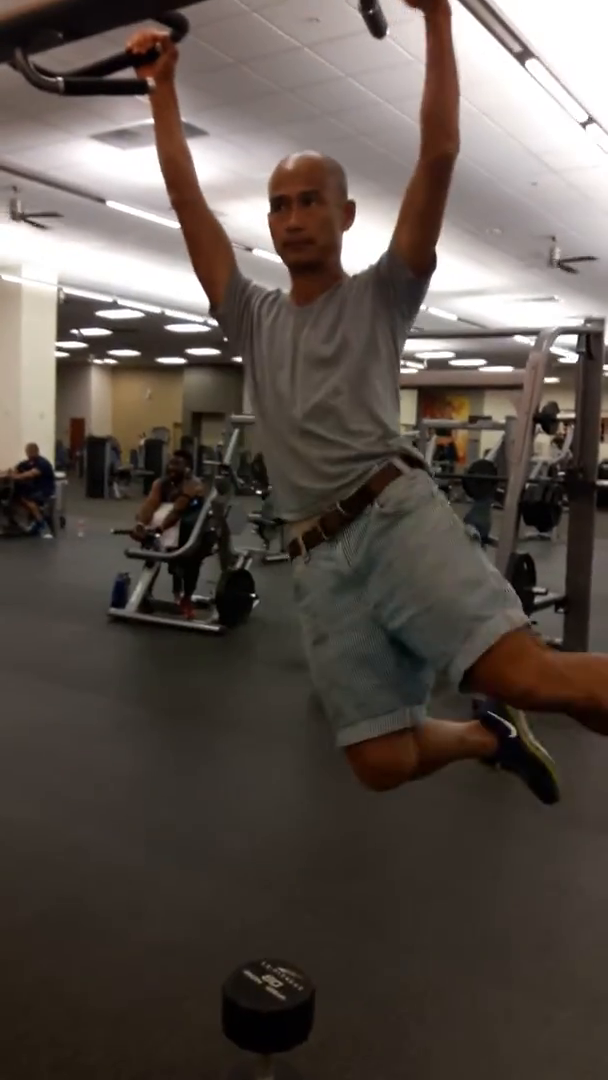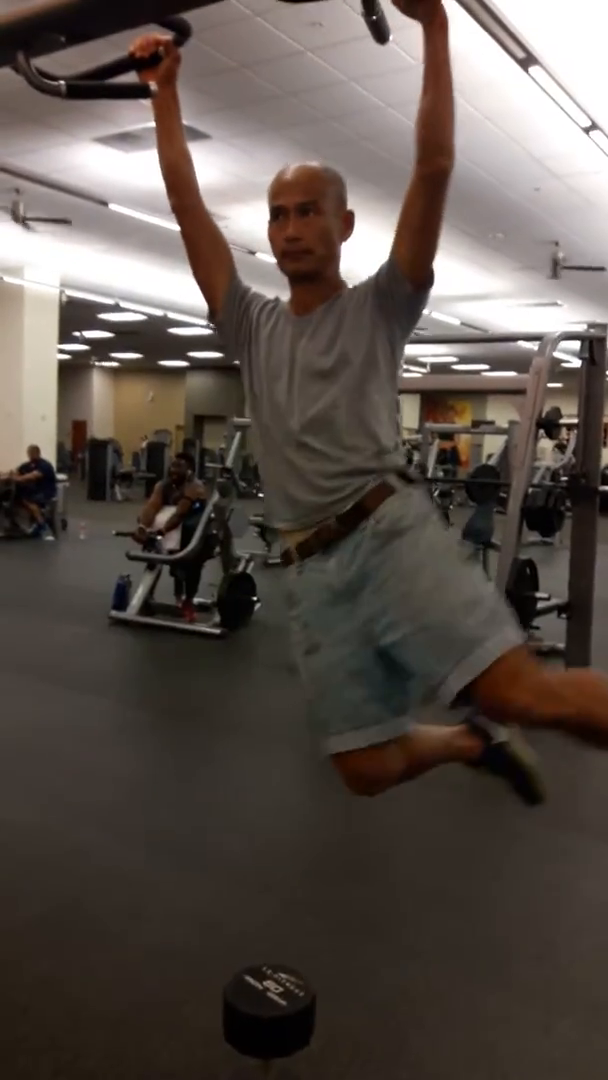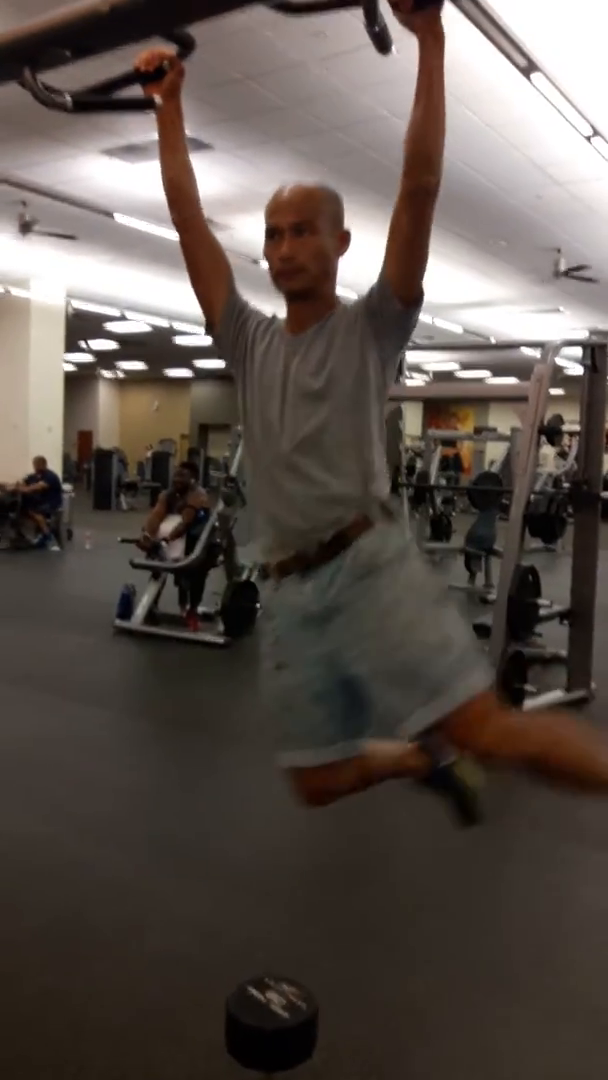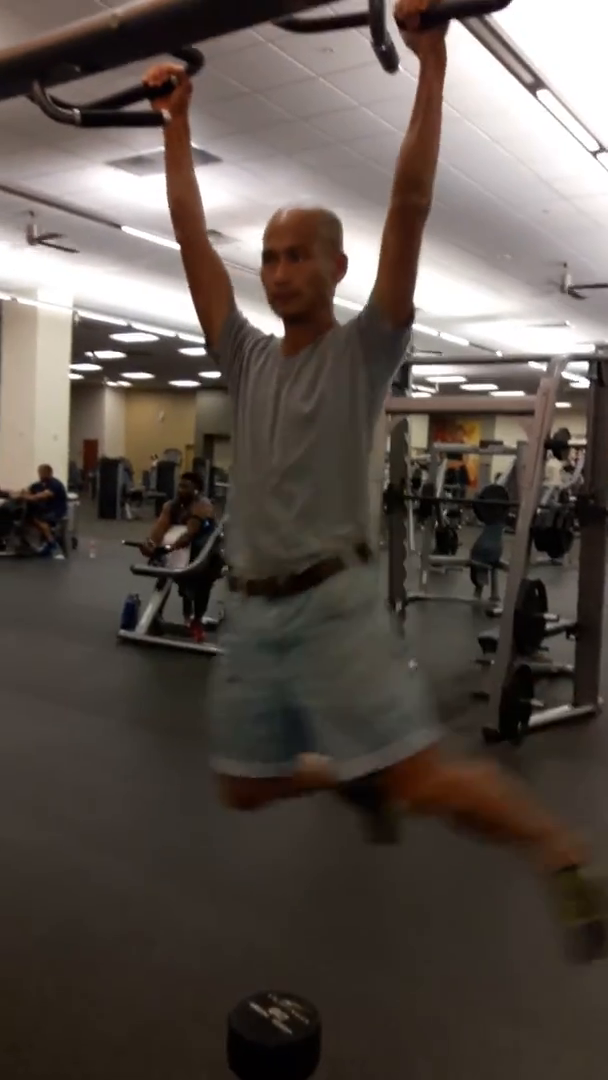
dt=0.1s
person 1, frame 1
left shoulder: (382, 294)
right shoulder: (252, 316)
left elbow: (439, 158)
right elbow: (187, 201)
right wrist: (161, 87)
left hip: (396, 517)
right hip: (320, 559)
left knee: (529, 672)
right knee: (380, 761)
right ankle: (488, 736)
person 1, frame 2
left shoulder: (379, 305)
right shoulder: (253, 323)
left elbow: (432, 169)
right elbow: (187, 206)
right wrist: (166, 93)
left hip: (385, 535)
right hip: (311, 563)
left knee: (520, 690)
right knee: (364, 761)
right ankle: (472, 734)
person 1, frame 3
left shoulder: (372, 325)
right shoulder: (248, 339)
left elbow: (421, 184)
right elbow: (188, 220)
right wrist: (169, 107)
left hip: (368, 565)
right hip: (292, 587)
left knee: (488, 733)
right knee: (317, 780)
right ankle: (424, 753)
person 1, frame 4
left shoulder: (363, 347)
right shoulder: (244, 359)
left elbow: (408, 210)
right elbow: (193, 242)
right wrist: (176, 127)
left hip: (329, 601)
right hip: (253, 610)
left knee: (415, 778)
right knee: (244, 785)
right ankle: (346, 770)
